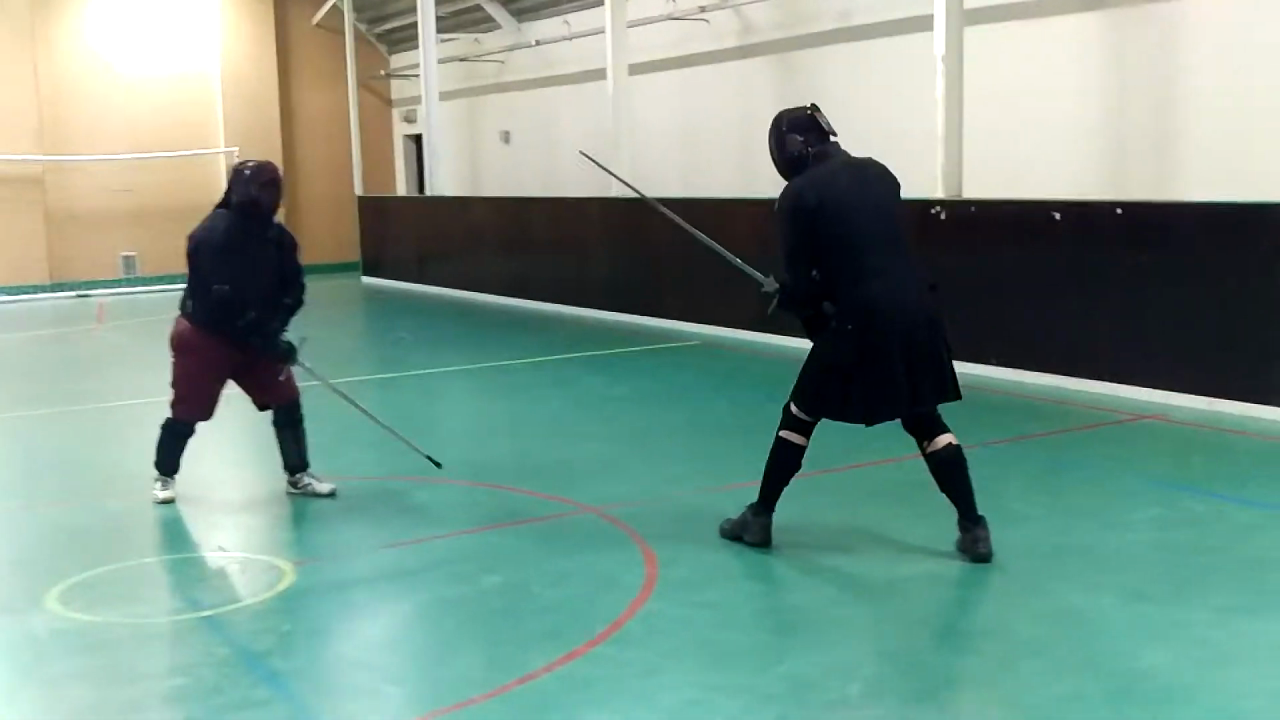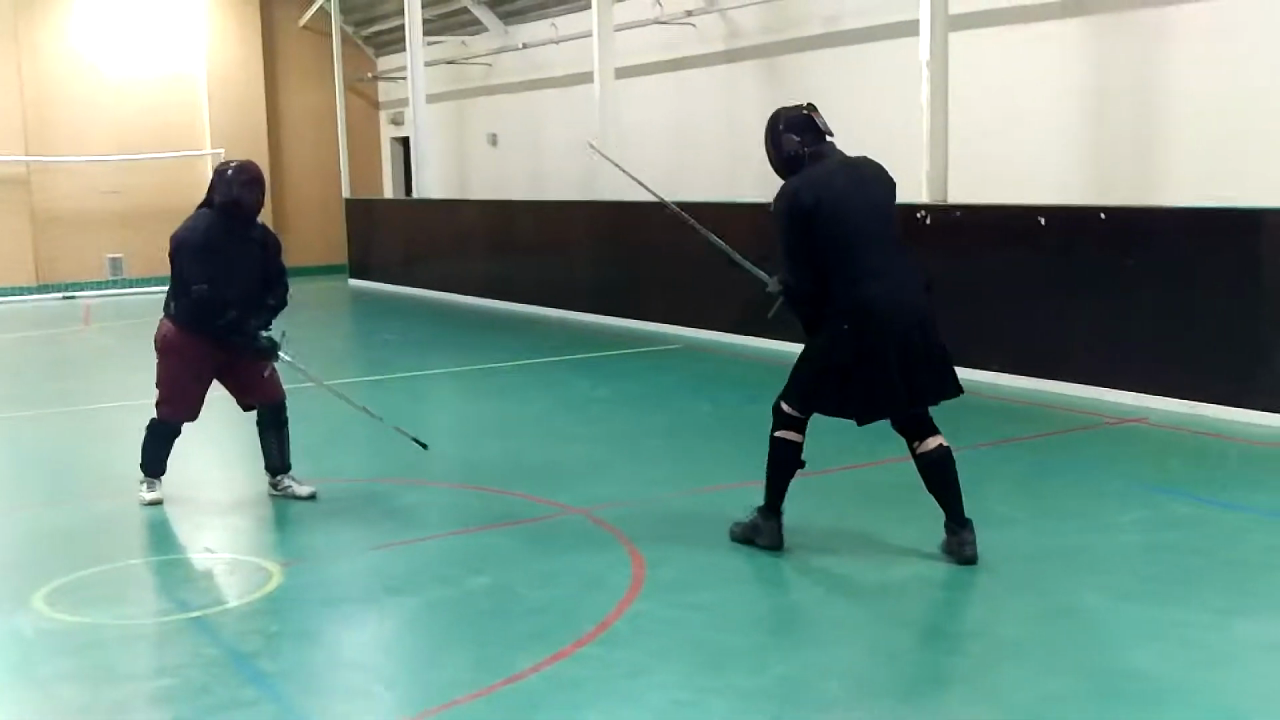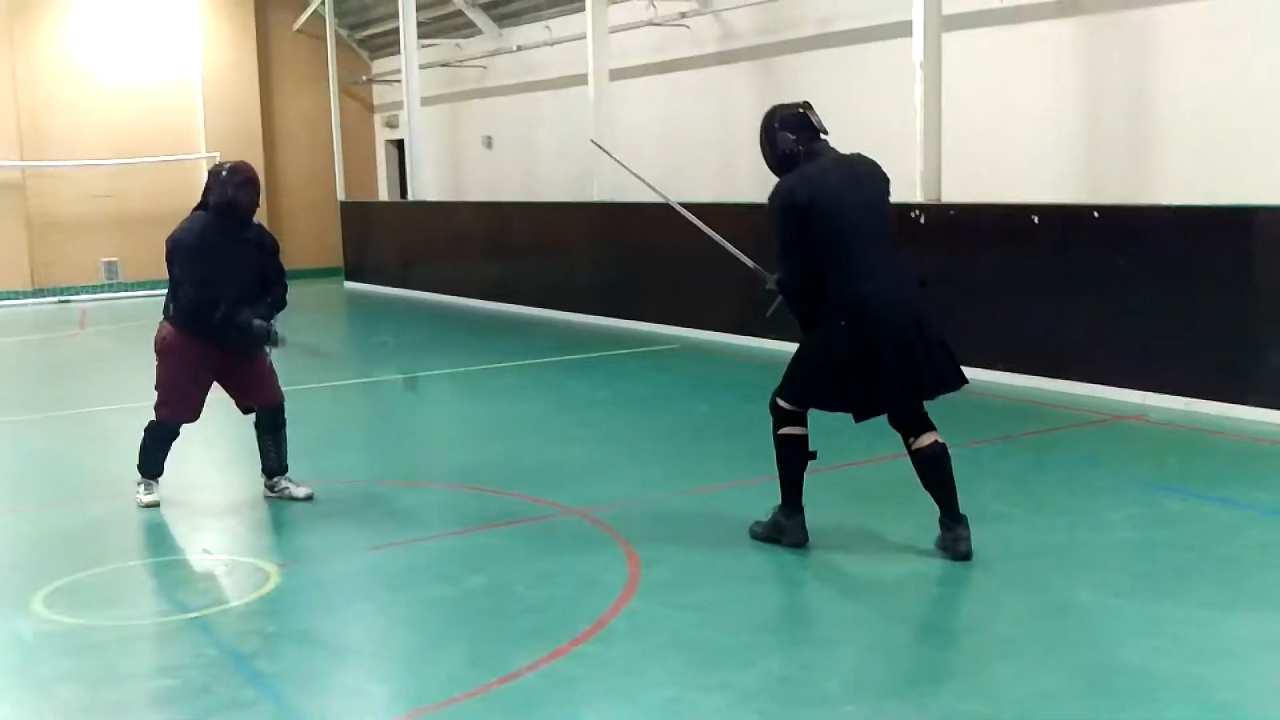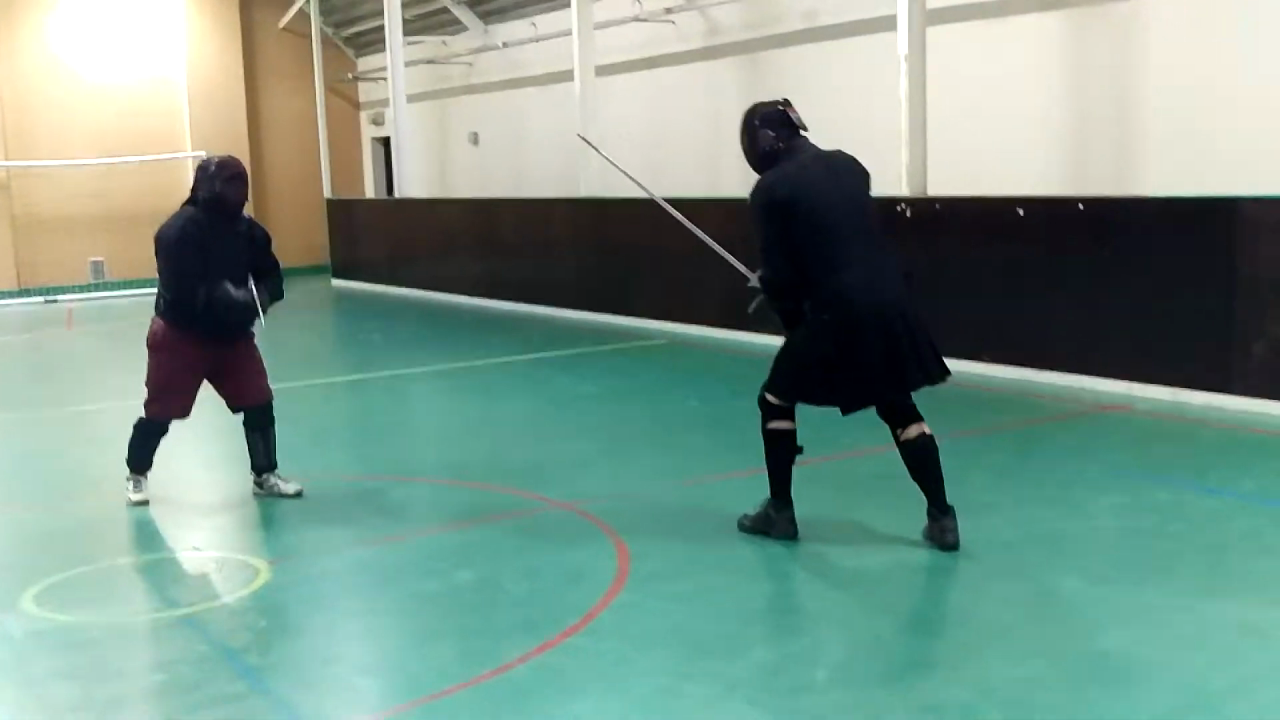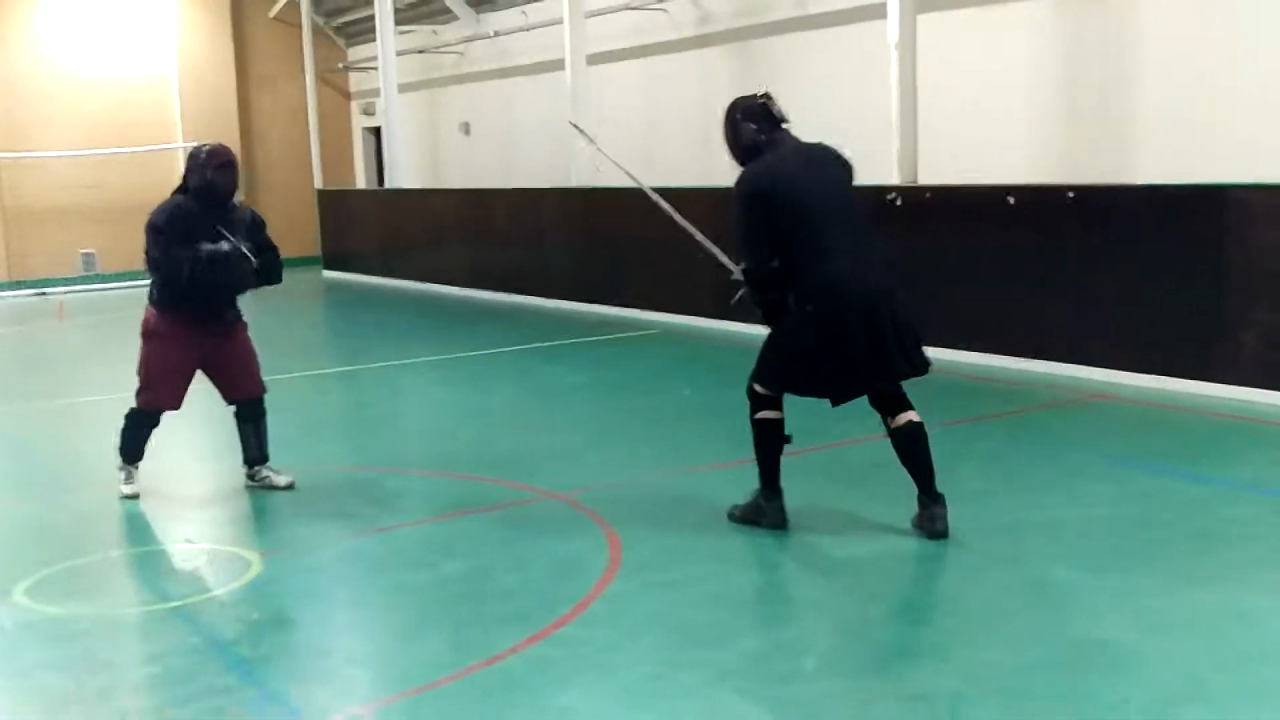
dt=0.1s
person 1, frame 1
left shoulder: (800, 194)
right shoulder: (878, 173)
left elbow: (800, 281)
left wrist: (820, 327)
right wrist: (826, 290)
left hip: (863, 319)
right hip: (914, 311)
left knee: (800, 415)
right knee: (925, 420)
left ankle: (758, 518)
right ankle: (973, 528)
person 1, frame 2
left shoulder: (796, 193)
right shoulder: (873, 172)
left elbow: (801, 281)
left wrist: (818, 327)
left hip: (858, 320)
right hip: (909, 311)
left knee: (791, 411)
right knee: (916, 421)
left ankle: (768, 519)
right ankle: (958, 530)
person 1, frame 3
left shoulder: (790, 191)
right shoulder: (868, 169)
left elbow: (796, 279)
left wrist: (815, 327)
right wrist: (797, 281)
left hip: (854, 318)
right hip: (904, 309)
left knee: (787, 406)
right knee: (912, 418)
left ankle: (790, 517)
right ankle: (954, 527)
person 1, frame 4
left shoulder: (772, 188)
right shoulder: (848, 165)
left elbow: (778, 274)
left wrist: (797, 324)
right wrist: (797, 281)
left hip: (839, 311)
right hip: (889, 301)
left knee: (776, 401)
right knee: (900, 409)
left ankle: (780, 511)
right ankle: (942, 517)
person 1, frame 5
left shoulder: (755, 180)
right shoulder: (831, 158)
left elbow: (760, 266)
left wrist: (780, 317)
right wrist: (771, 272)
left hip: (824, 301)
right hip: (874, 290)
left knee: (764, 391)
right knee: (890, 398)
left ankle: (770, 500)
right ankle: (931, 505)
person 2, frame 1
left shoulder: (276, 236)
right shoulder: (215, 234)
left elbow: (292, 288)
right elbow: (224, 298)
left wrist: (273, 327)
right wrist: (263, 335)
left hip: (253, 336)
right hip: (204, 335)
left knee: (287, 400)
right knee: (187, 412)
left ankle: (298, 474)
right ankle: (164, 476)
person 2, frame 2
left shoulder: (260, 236)
right shoulder: (197, 233)
left elbow: (277, 287)
right elbow: (204, 298)
left wrist: (258, 327)
right wrist: (249, 332)
left hip: (238, 337)
right hip: (188, 335)
left knee: (272, 401)
right knee: (172, 413)
left ankle: (279, 476)
right ankle: (151, 478)
person 2, frame 3
left shoulder: (257, 236)
right shoulder: (192, 235)
left elbow: (276, 286)
right elbow: (195, 298)
left wrist: (258, 317)
right wrist: (240, 322)
left hip: (237, 338)
right hip: (187, 338)
left knee: (271, 404)
right knee: (171, 415)
left ankle: (276, 478)
right ankle: (148, 479)
person 2, frame 4
left shoulder: (247, 230)
right shoulder: (182, 228)
left elbow: (272, 281)
right elbow: (177, 286)
left wrist: (254, 294)
right wrist: (223, 296)
left hip: (230, 333)
right hip: (179, 333)
left knee: (259, 402)
right knee: (161, 411)
left ankle: (265, 475)
right ankle: (137, 476)
person 2, frame 5
left shoulder: (241, 217)
right shoulder: (171, 215)
left elbow: (271, 267)
right elbow: (161, 265)
left wrist: (247, 257)
right wrist: (208, 255)
left hip: (223, 321)
right hip: (173, 323)
left knee: (251, 394)
right knee: (153, 401)
left ankle: (257, 468)
right ankle: (128, 465)
